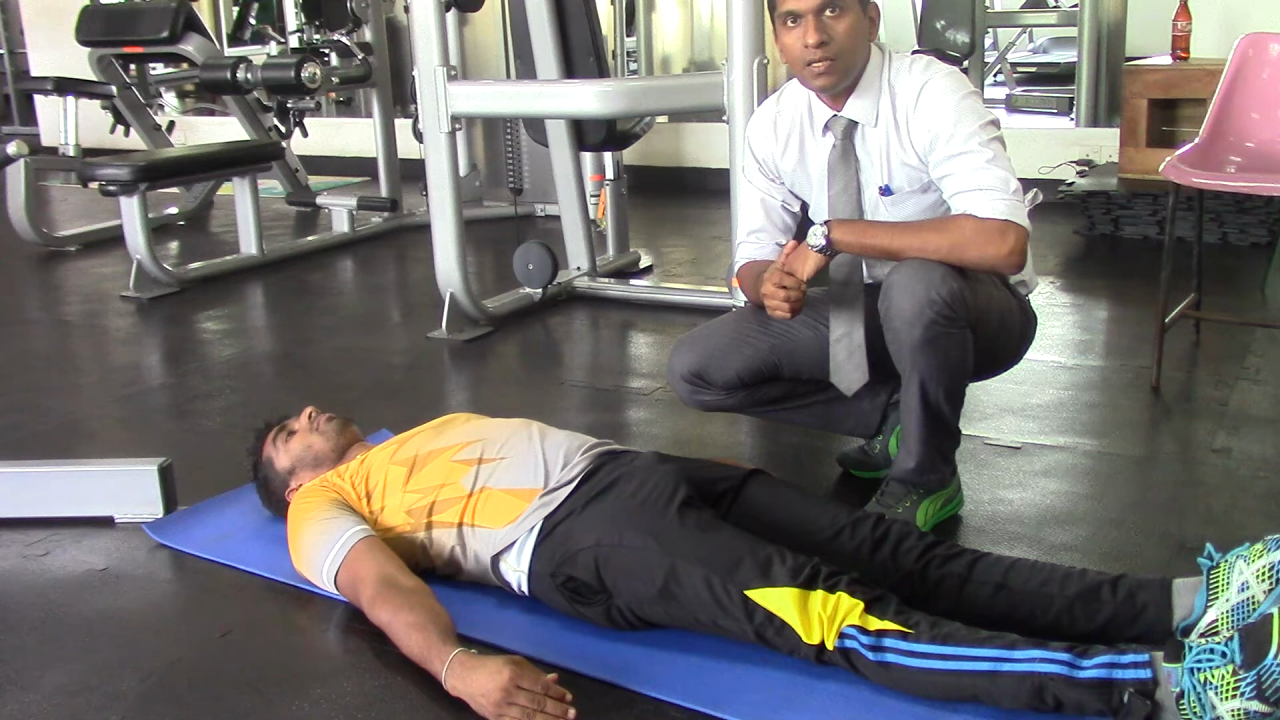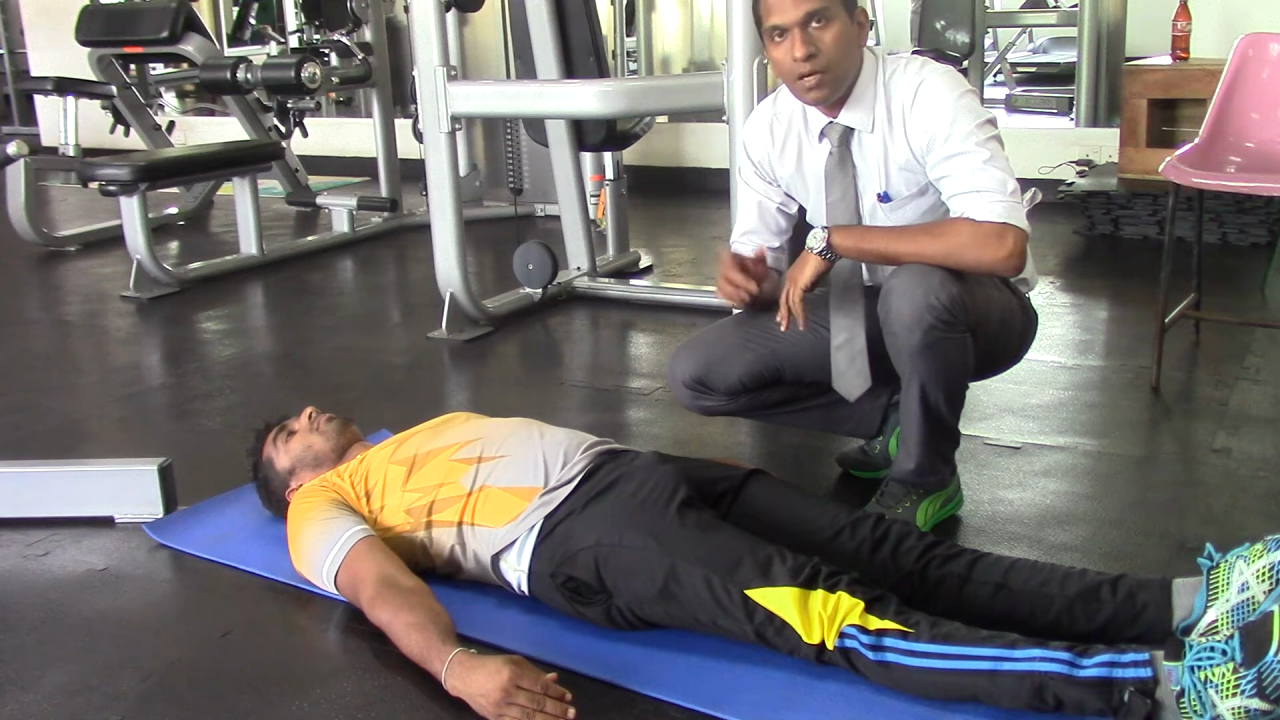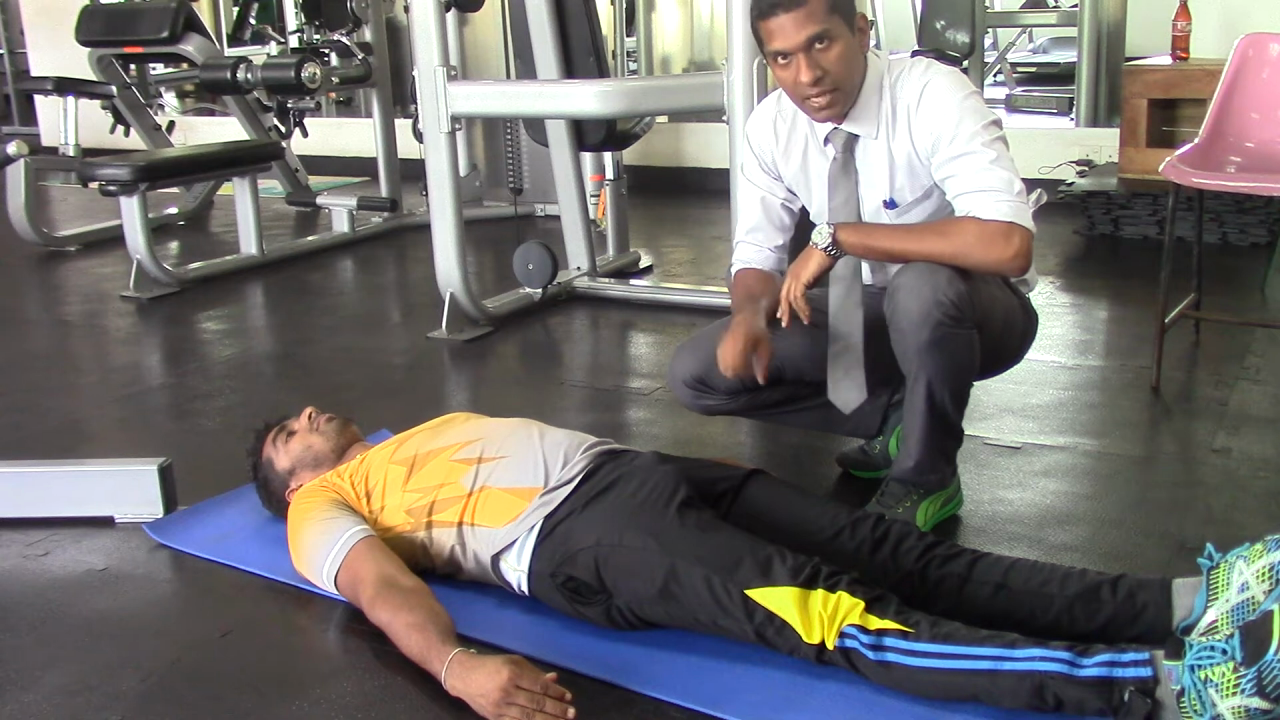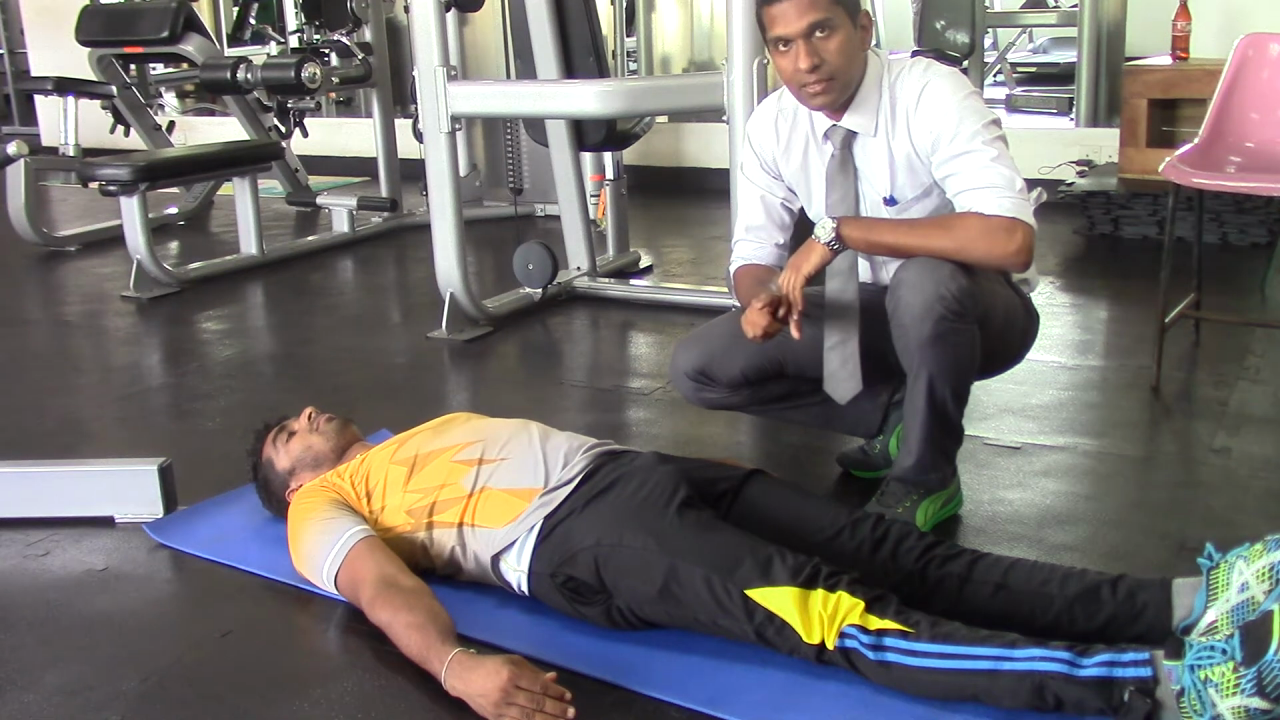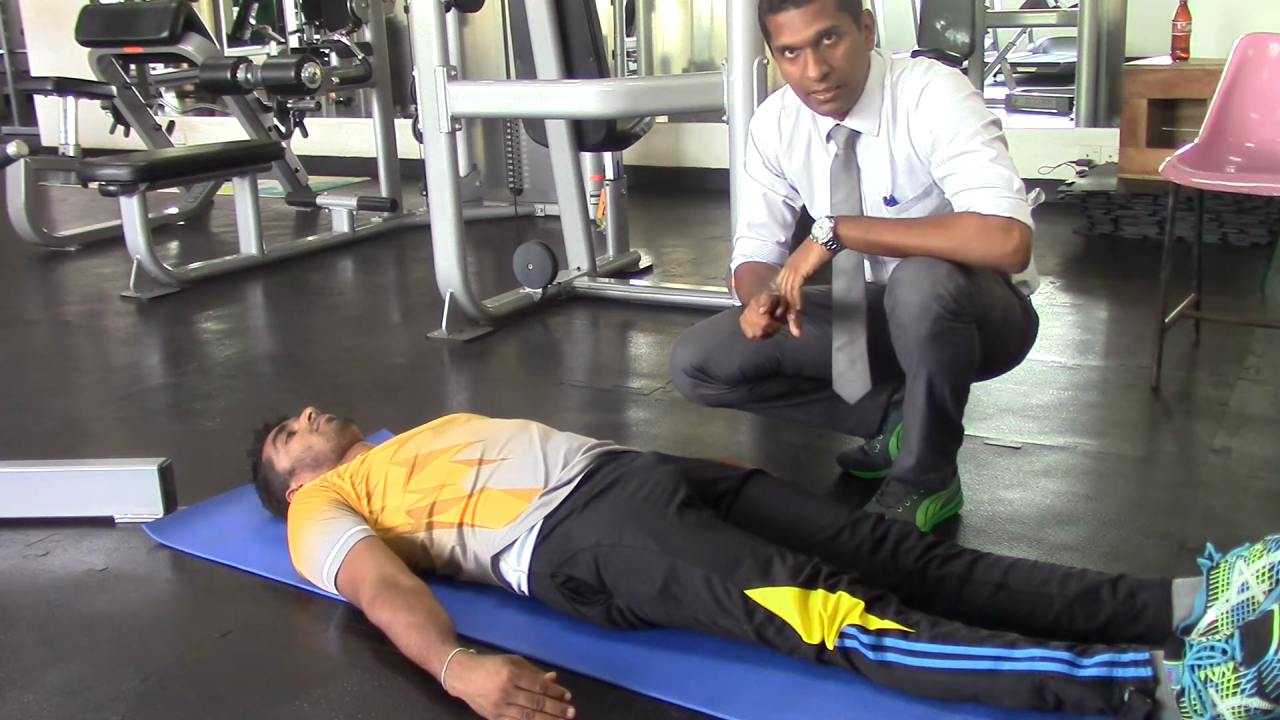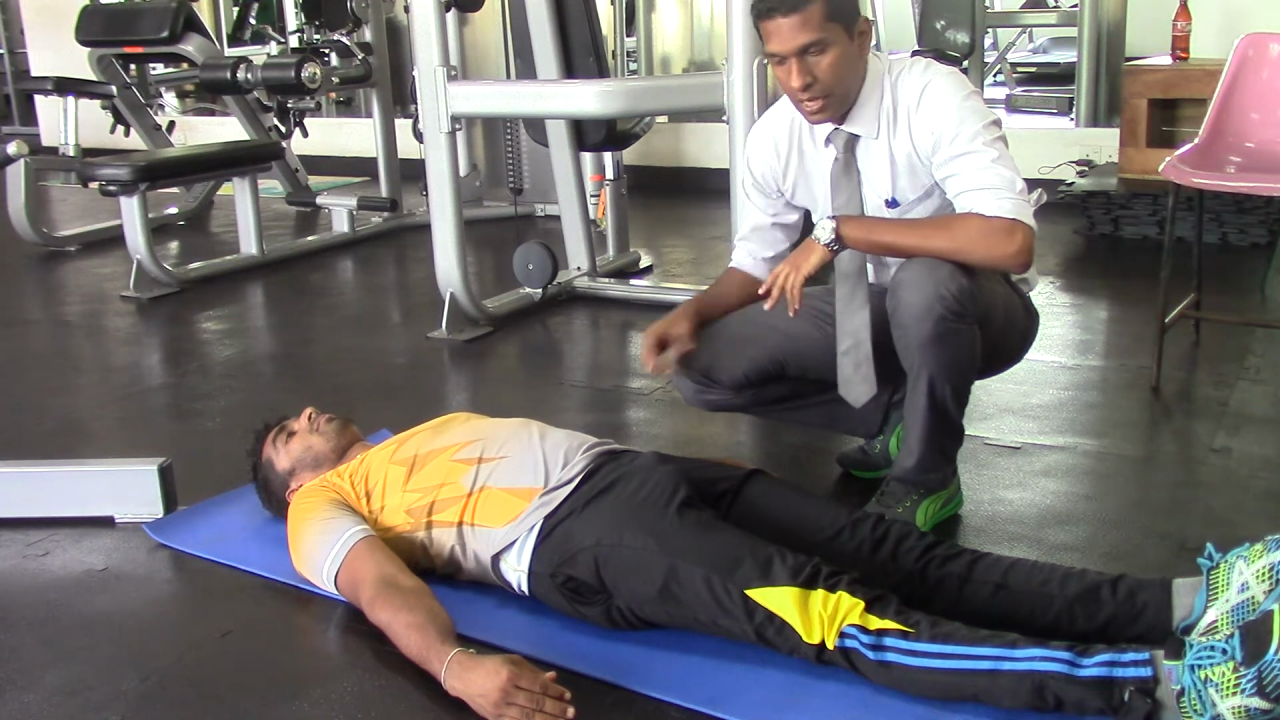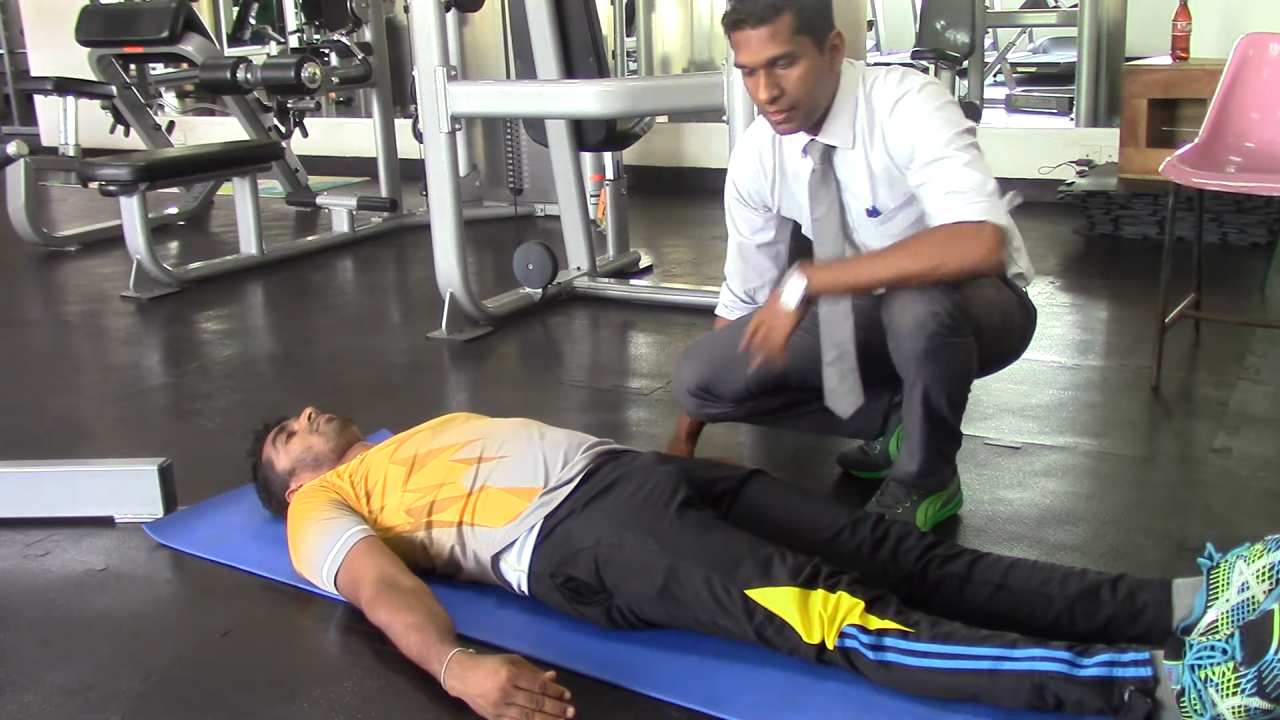
dt=0.5s
person 1, frame 1
left shoulder: (419, 439)
right shoulder: (326, 510)
right elbow: (384, 587)
left wrist: (711, 461)
left hip: (632, 469)
right hip: (574, 537)
left knee: (896, 555)
right knee: (836, 618)
left ankle: (1184, 604)
person 1, frame 2
left shoulder: (423, 436)
right shoulder: (324, 513)
right elbow: (383, 588)
left wrist: (717, 471)
left hip: (633, 469)
right hip: (575, 538)
left knee: (899, 554)
right knee: (836, 617)
left ankle: (1187, 605)
person 1, frame 3
left shoulder: (419, 439)
right shoulder: (324, 511)
right elbow: (384, 590)
left wrist: (714, 457)
left hip: (634, 470)
right hip: (574, 540)
left knee: (896, 555)
right knee: (832, 616)
left ankle: (1186, 604)
person 1, frame 4
left shoulder: (422, 439)
right shoulder: (323, 513)
right elbow: (382, 589)
left wrist: (715, 459)
left hip: (634, 470)
right hip: (574, 538)
left knee: (898, 556)
right knee: (834, 617)
left ankle: (1185, 605)
person 1, frame 5
left shoulder: (422, 440)
right shoulder: (323, 512)
right elbow: (384, 588)
left wrist: (716, 460)
left hip: (634, 469)
right hip: (576, 539)
left knee: (899, 555)
right knee: (834, 617)
left ankle: (1185, 602)
person 1, frame 6
left shoulder: (423, 438)
right shoulder: (323, 512)
right elbow: (383, 588)
left wrist: (713, 453)
left hip: (633, 470)
right hip: (573, 539)
left knee: (898, 556)
right knee: (831, 615)
left ankle: (1188, 603)
person 1, frame 7
left shoulder: (421, 439)
right shoulder: (325, 513)
right elbow: (383, 588)
left wrist: (697, 449)
left hip: (632, 470)
right hip: (575, 539)
left knee: (897, 554)
right knee: (834, 617)
left ankle: (1188, 604)
person 2, frame 1
left shoulder: (933, 93)
right shoulder: (772, 123)
left elbow: (1003, 242)
right elbow: (754, 258)
left wrist: (834, 234)
right wrist: (769, 284)
left hip: (975, 308)
right hip: (864, 307)
left knee: (917, 286)
right knee: (696, 368)
left ankle: (925, 477)
right ankle: (895, 416)
person 2, frame 2
left shoulder: (927, 93)
right shoulder: (765, 129)
left elbow: (1001, 244)
right elbow: (771, 275)
left wrist: (834, 239)
right wrist: (745, 276)
left hip: (971, 306)
right hip: (864, 306)
left knee: (916, 292)
right knee: (697, 375)
left ankle: (925, 478)
right ankle: (894, 417)
person 2, frame 3
left shoulder: (934, 95)
right shoulder: (769, 126)
left elbow: (1008, 245)
right elbow: (757, 259)
left wrist: (839, 237)
right wrist: (752, 315)
left hip: (971, 307)
right hip: (868, 308)
left knee: (923, 289)
right knee: (696, 373)
left ankle: (926, 478)
right ankle: (896, 416)
person 2, frame 4
left shoulder: (933, 96)
right shoulder: (770, 125)
left elbow: (1011, 240)
right elbow: (754, 255)
left wrist: (841, 232)
right wrist: (765, 297)
left hip: (967, 307)
right hip: (870, 308)
left knee: (926, 282)
right knee: (699, 368)
left ankle: (926, 476)
right ankle: (896, 415)
person 2, frame 5
left shoulder: (933, 95)
right shoulder: (774, 123)
left elbow: (1008, 240)
right elbow: (755, 254)
left wrist: (838, 229)
right wrist: (763, 297)
left hip: (974, 308)
right hip: (870, 308)
left knee: (922, 282)
right knee: (698, 364)
left ankle: (926, 476)
right ankle: (896, 416)
person 2, frame 6
left shoulder: (932, 97)
right shoulder: (773, 137)
left elbow: (1011, 241)
right elbow: (755, 264)
left wrist: (840, 231)
right wrist: (695, 311)
left hip: (961, 304)
right hip: (867, 307)
left knee: (925, 284)
right knee: (703, 369)
left ankle: (925, 477)
right ankle: (896, 418)
person 2, frame 7
left shoulder: (909, 106)
right shoulder: (755, 153)
left elbow: (980, 246)
right elbow: (743, 297)
left wrist: (809, 279)
right wrist: (686, 432)
left hip: (970, 306)
right hip: (862, 307)
left knee: (919, 301)
right knee: (699, 378)
left ankle: (926, 477)
right ankle: (893, 418)
